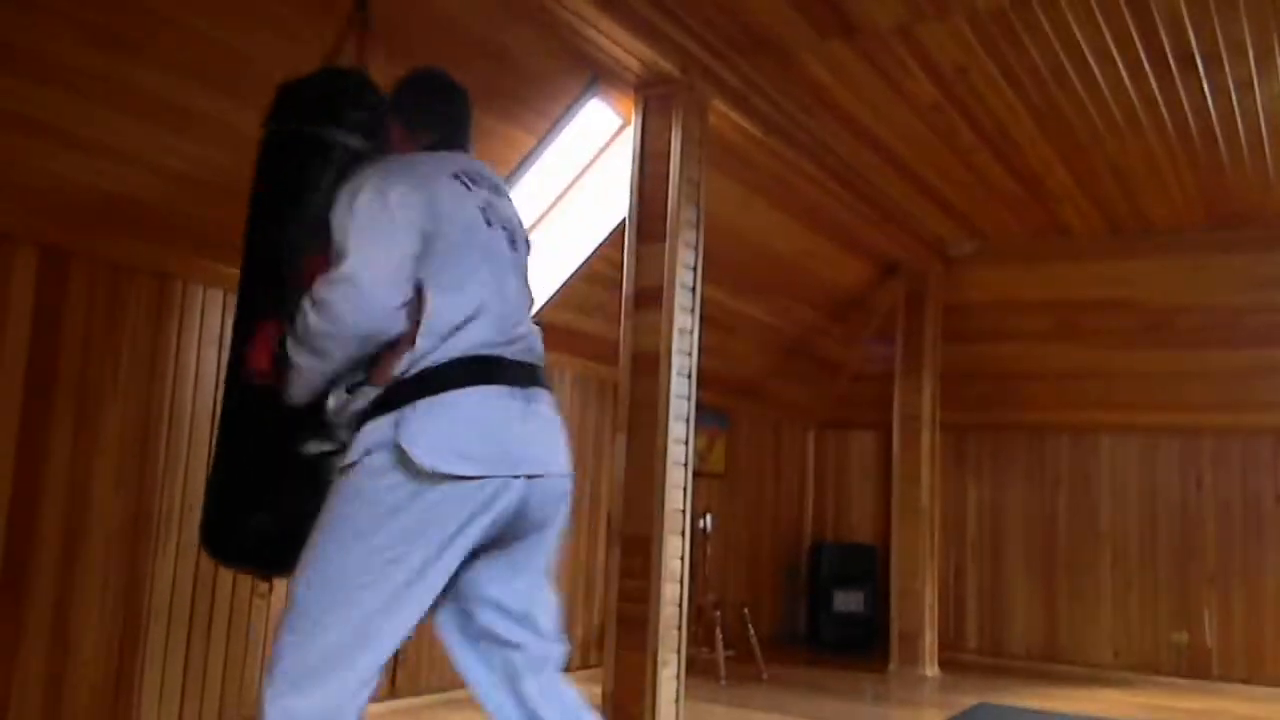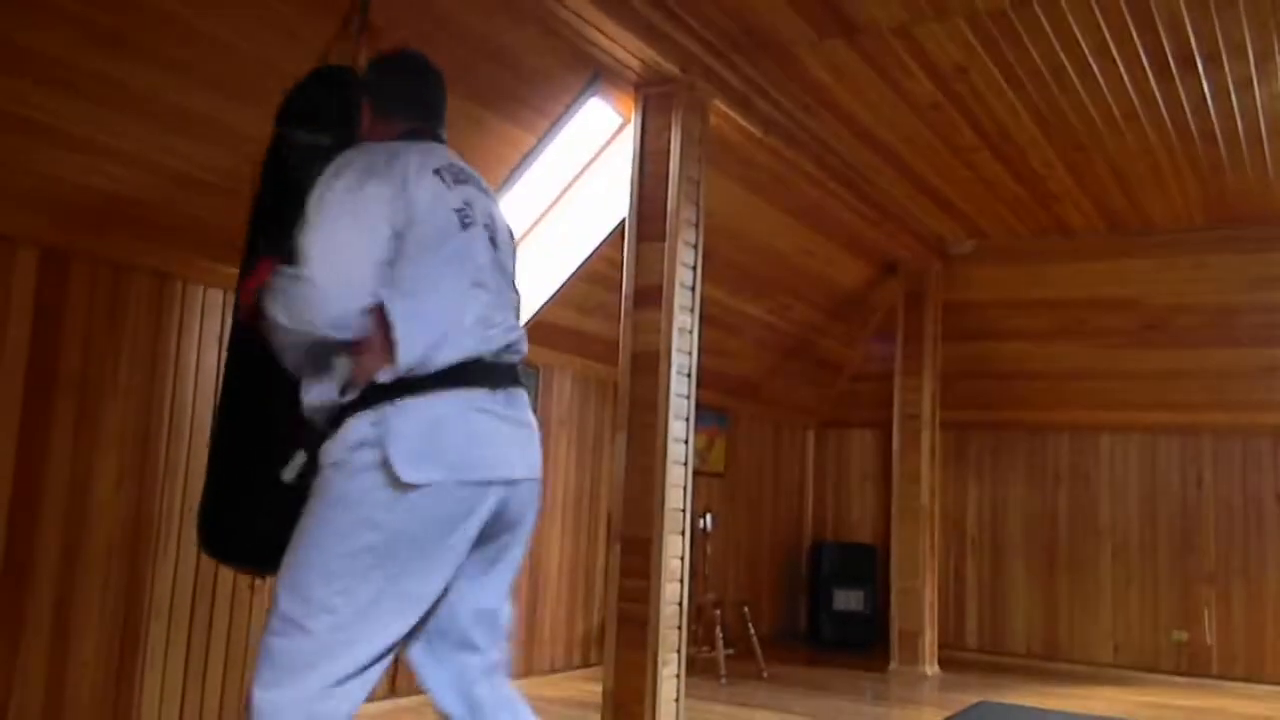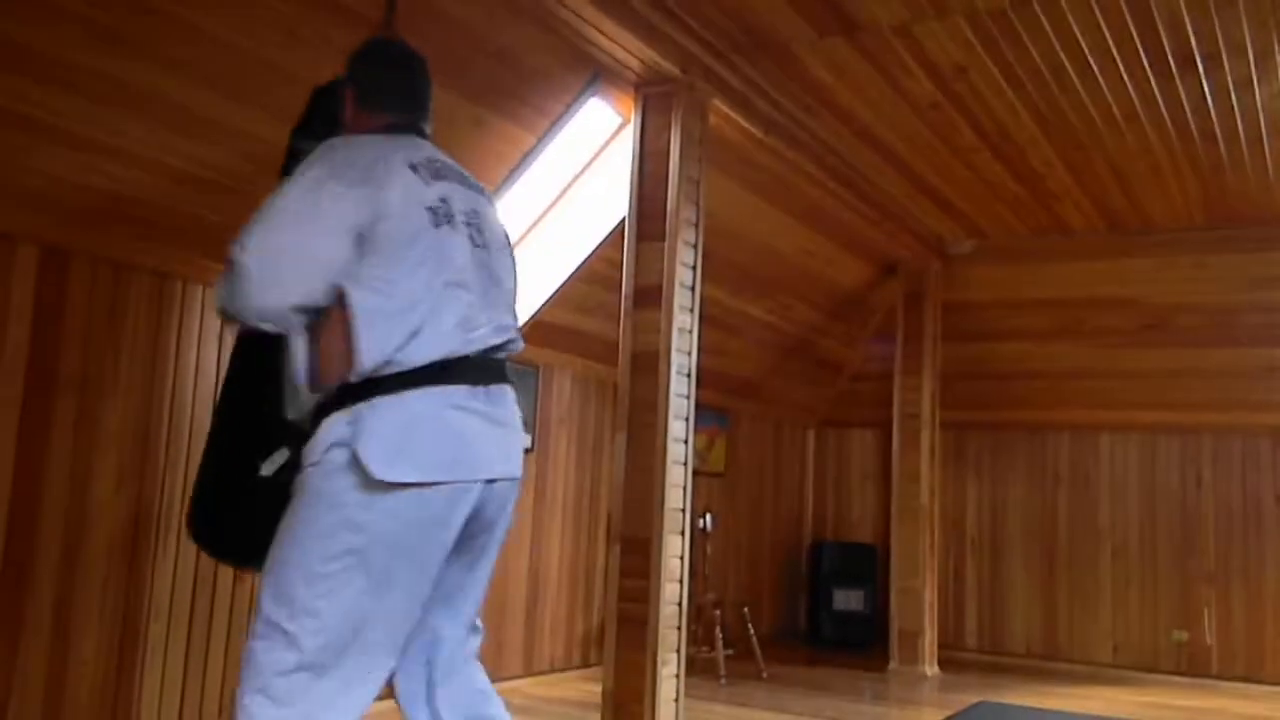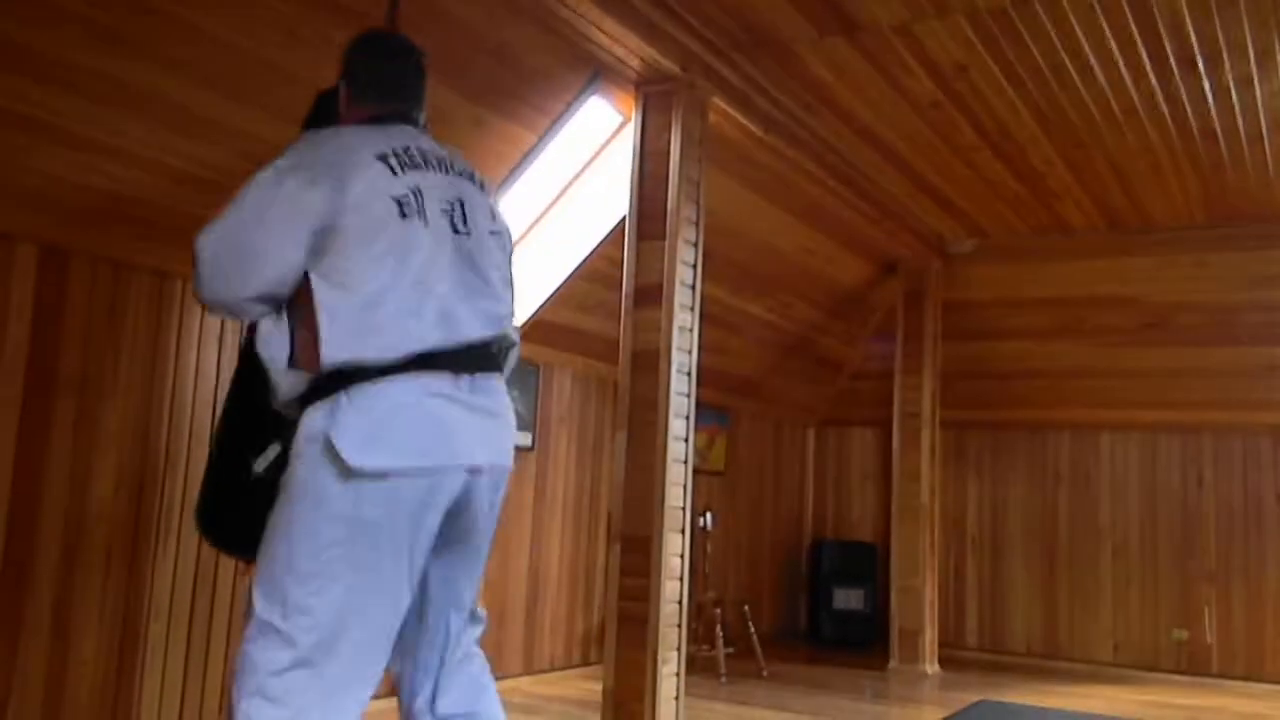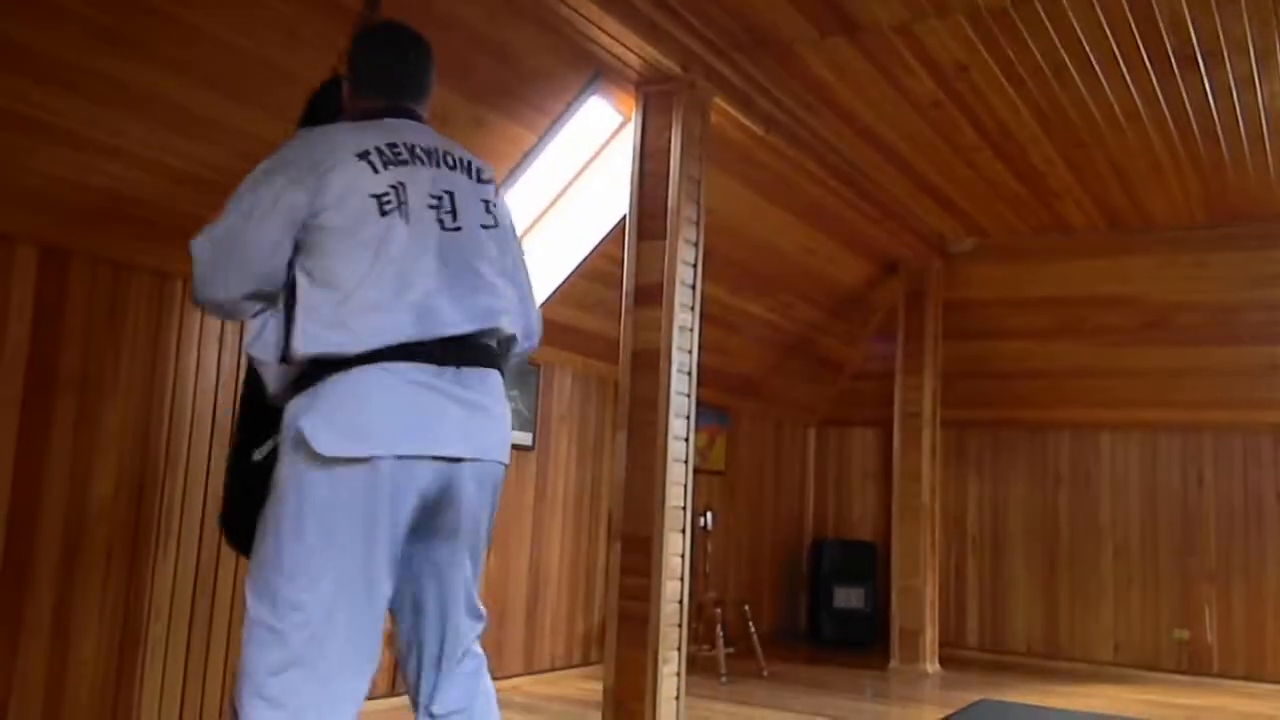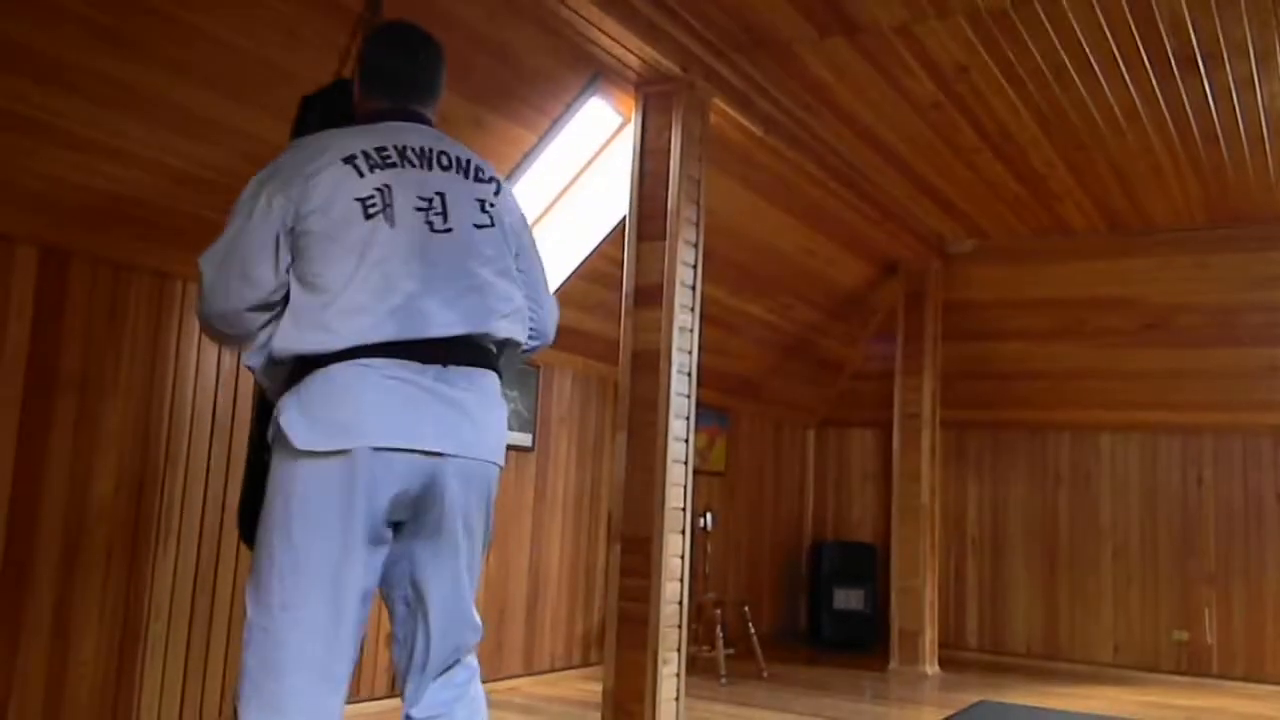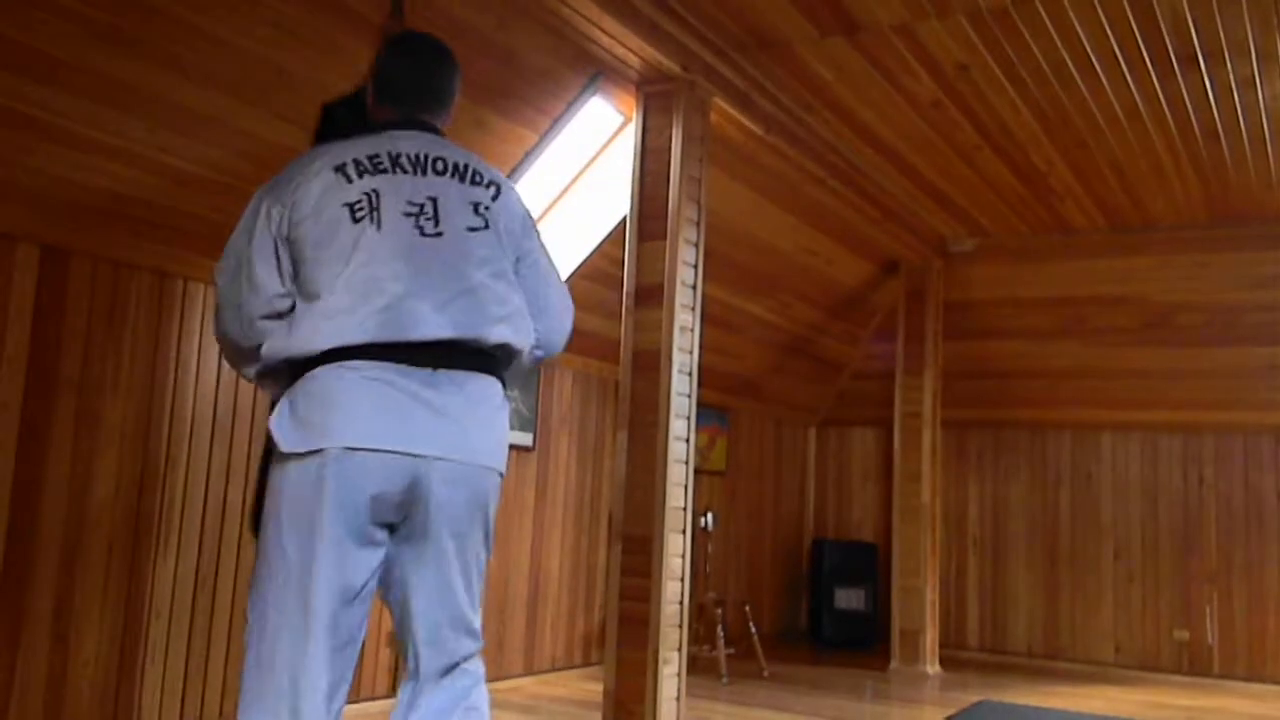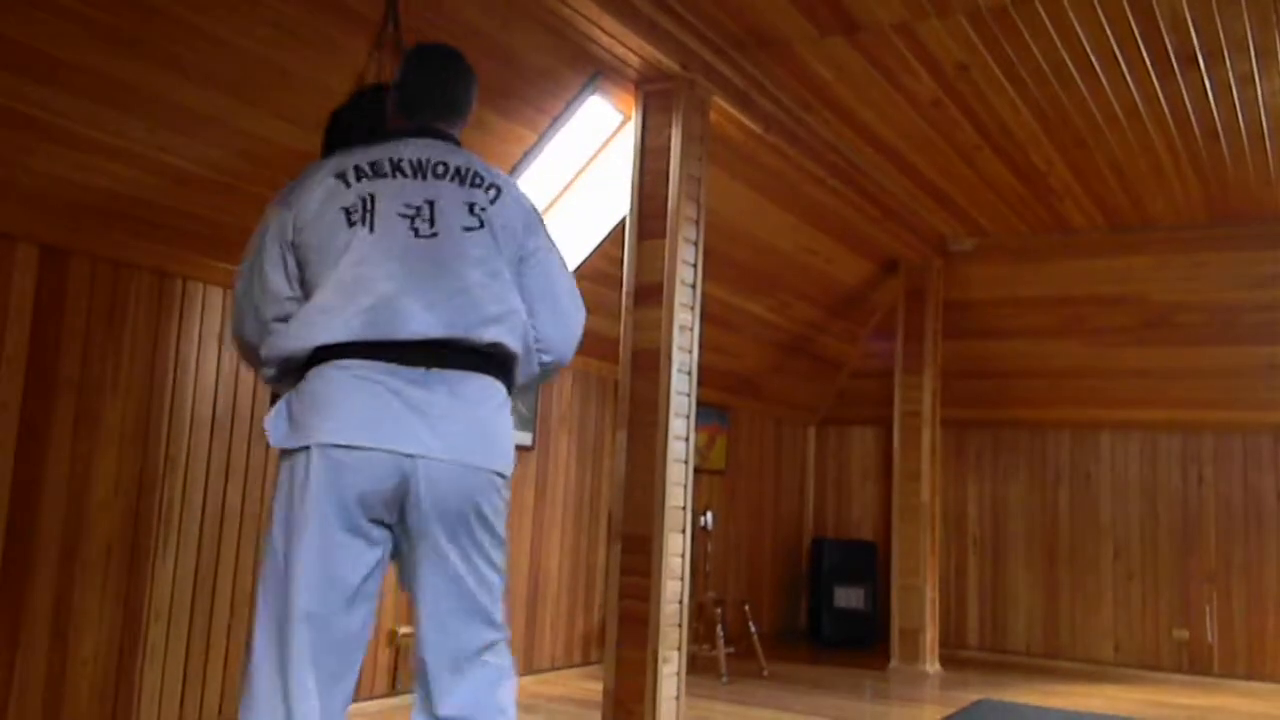
dt=0.1s
person 1, frame 1
left shoulder: (397, 179)
right shoulder: (492, 199)
left elbow: (367, 302)
left wrist: (298, 373)
left hip: (439, 438)
right hip: (531, 448)
person 1, frame 2
left shoulder: (375, 170)
right shoulder: (476, 196)
left elbow: (321, 302)
left wrist: (293, 335)
left hip: (418, 439)
right hip: (506, 442)
right knee: (469, 665)
person 1, frame 3
left shoulder: (348, 164)
right shoulder: (469, 194)
left elbow: (259, 287)
left hip: (396, 439)
right hip: (489, 437)
right knee: (441, 665)
person 1, frame 4
left shoulder: (328, 159)
right shoulder: (472, 187)
left elbow: (221, 277)
left wrist: (305, 288)
left hip: (378, 426)
right hip: (480, 428)
right knee: (446, 654)
person 1, frame 5
left shoulder: (318, 155)
right shoulder: (479, 179)
left elbow: (218, 278)
right elbow: (524, 329)
left wrist: (290, 291)
left hip: (365, 416)
right hip: (474, 421)
right knee: (448, 653)
person 1, frame 6
left shoulder: (308, 164)
right shoulder: (489, 186)
left elbow: (226, 305)
right elbow: (539, 322)
left wrist: (295, 344)
left hip: (348, 413)
right hip: (464, 423)
right knee: (443, 659)
person 1, frame 7
left shoulder: (311, 175)
right shoulder: (496, 190)
left elbow: (243, 321)
right elbow: (550, 329)
left wrist: (287, 370)
left hip: (344, 415)
right hip: (464, 428)
right knee: (447, 663)
person 1, frame 8
left shoulder: (322, 183)
right shoulder: (505, 198)
left elbow: (255, 327)
right elbow: (557, 335)
left hip: (344, 418)
right hip: (465, 426)
right knee: (470, 658)
